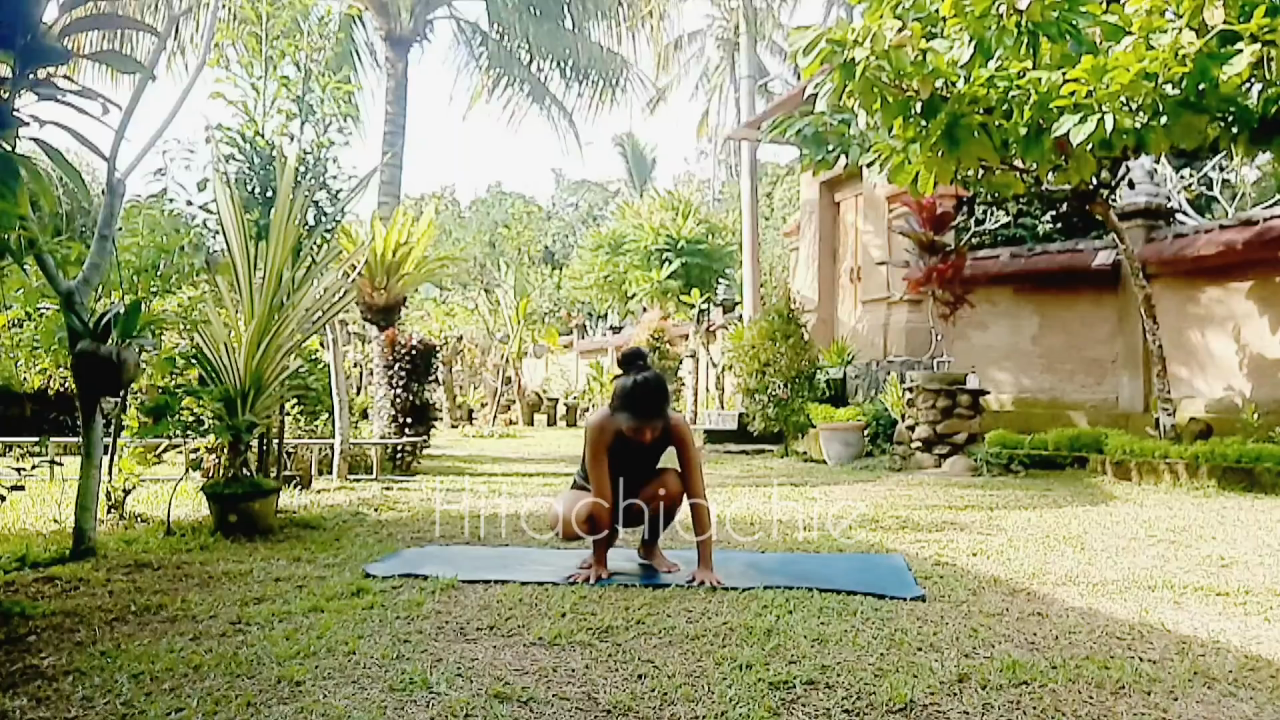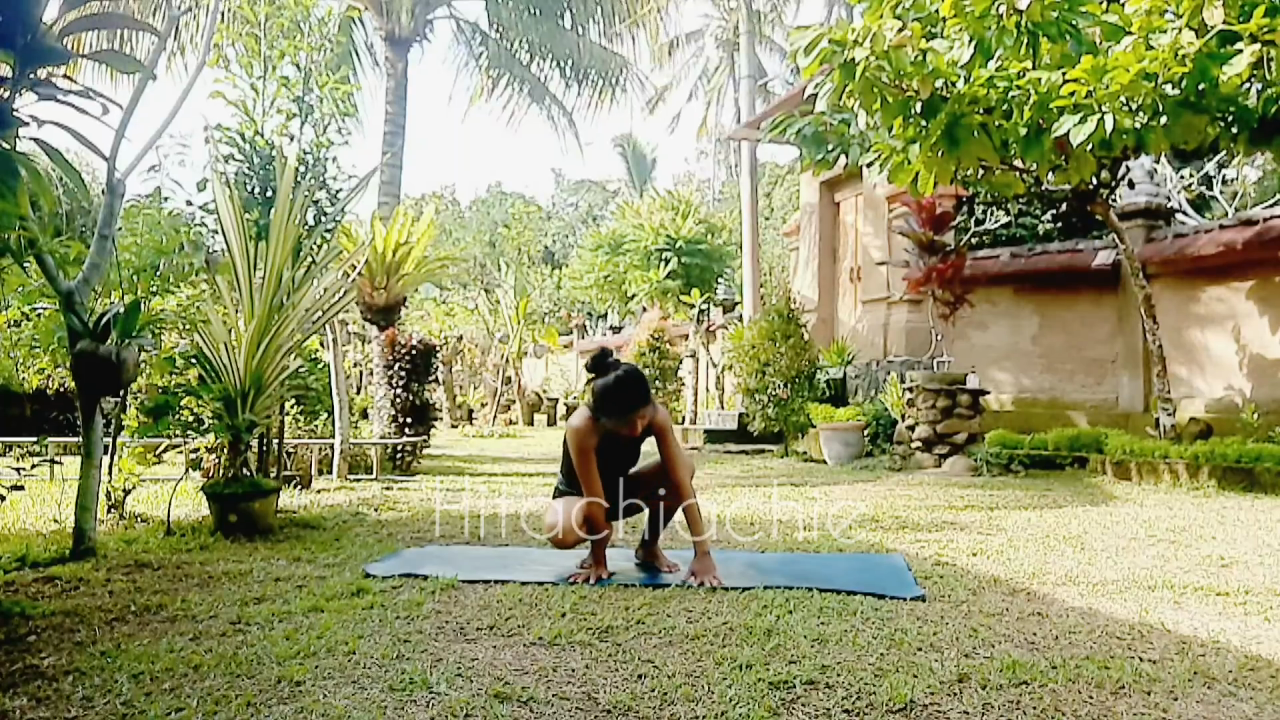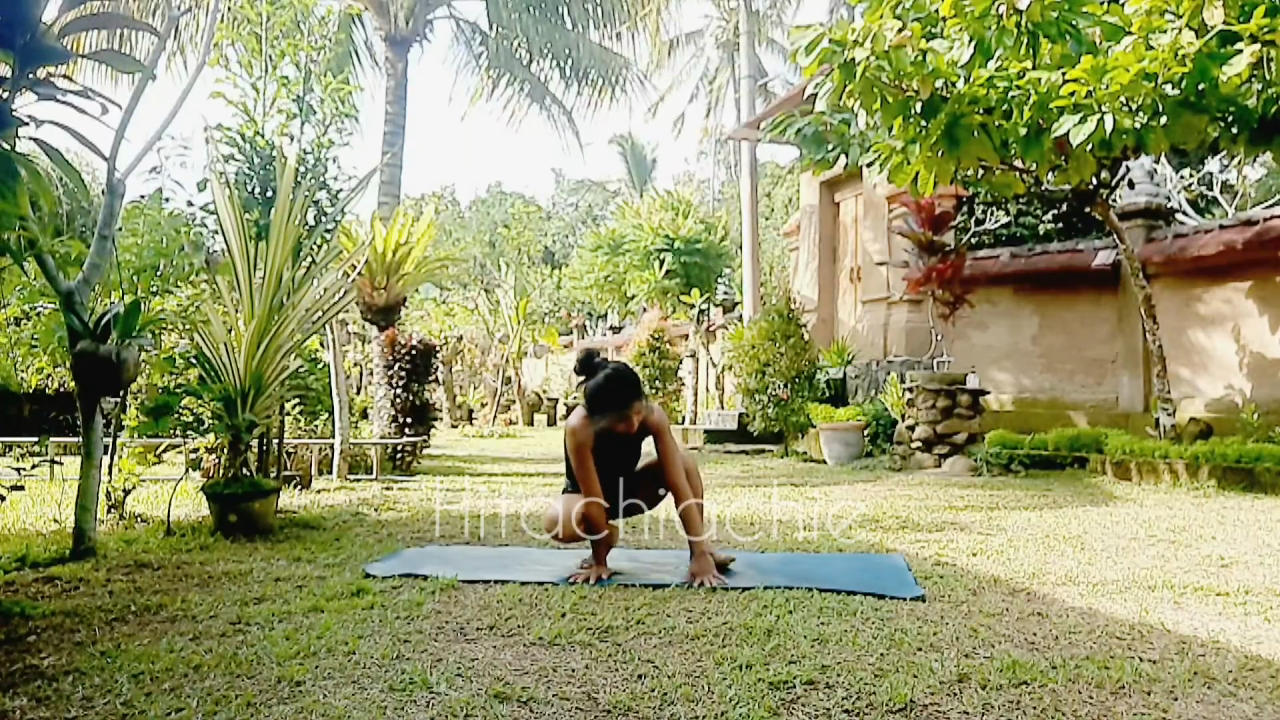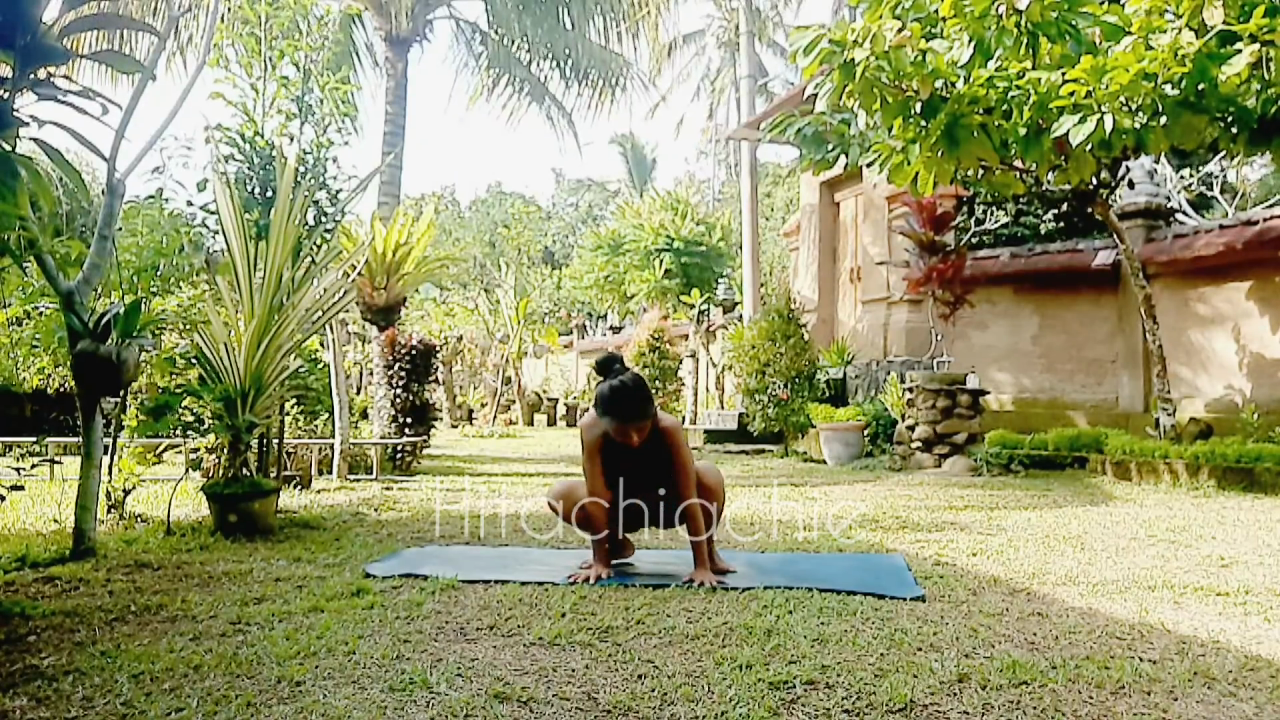
dt=0.5s
person 1, frame 1
left shoulder: (676, 426)
right shoulder: (600, 425)
left elbow: (697, 495)
right elbow: (601, 500)
left wrist: (705, 565)
right wrist: (599, 561)
left hip: (636, 498)
right hip: (592, 494)
left knee: (673, 484)
right knee: (562, 522)
left ankle: (650, 547)
right ankle: (606, 538)
person 1, frame 2
left shoulder: (657, 417)
right shoulder: (582, 427)
left elbow: (683, 484)
right elbow: (594, 500)
left wrist: (702, 554)
right wrist: (598, 562)
left hip: (620, 490)
right hip: (577, 495)
left knee: (681, 468)
right knee: (560, 534)
left ankle: (649, 547)
right ankle: (601, 536)
person 1, frame 3
left shoulder: (653, 416)
right shoulder: (579, 428)
left elbow: (679, 484)
right elbow: (593, 501)
left wrist: (701, 555)
right wrist: (599, 562)
left hip: (630, 490)
right hip: (587, 496)
left knee: (684, 463)
right knee: (556, 522)
left ankle: (699, 552)
right ankle: (605, 537)
person 1, frame 4
left shoulder: (668, 427)
right shoulder: (592, 428)
left elbow: (689, 498)
right elbow: (595, 498)
left wrist: (702, 566)
right wrist: (599, 561)
left hip: (664, 501)
right hip: (620, 505)
left knee: (709, 476)
right knee: (559, 496)
left ankle: (710, 552)
right ankle: (618, 543)
